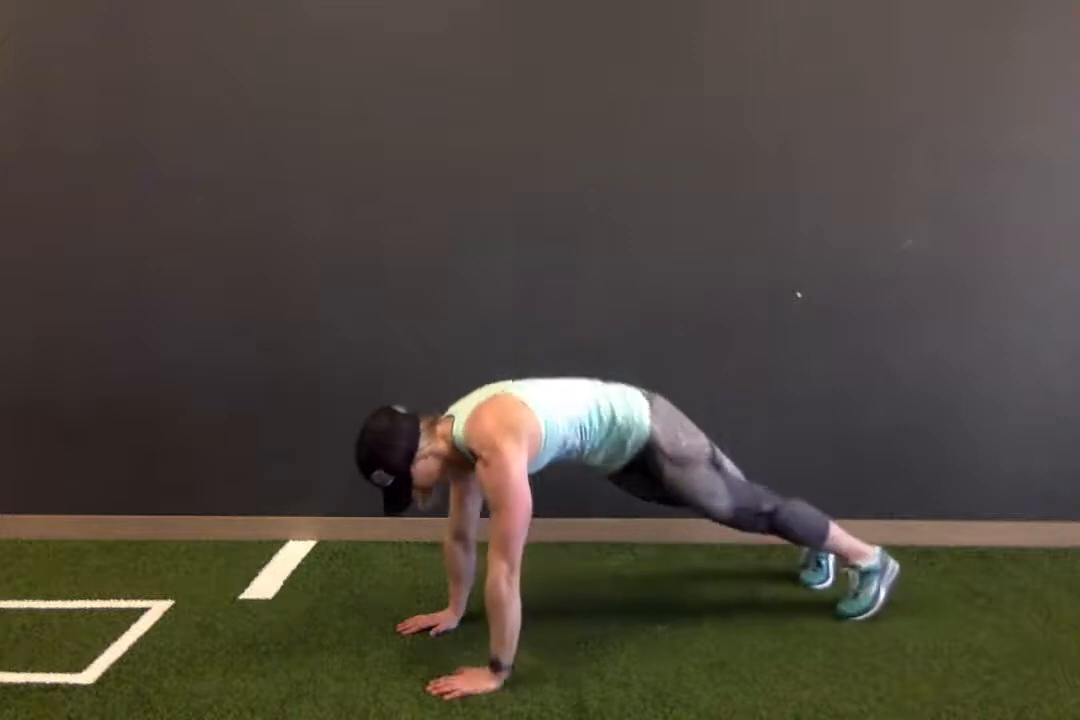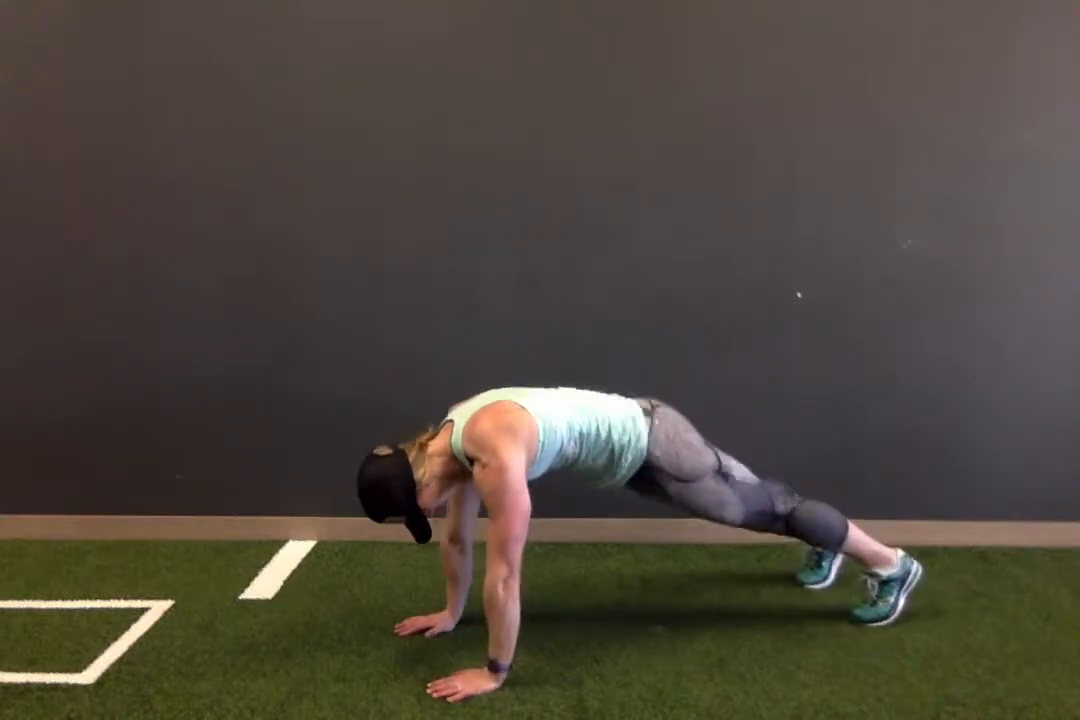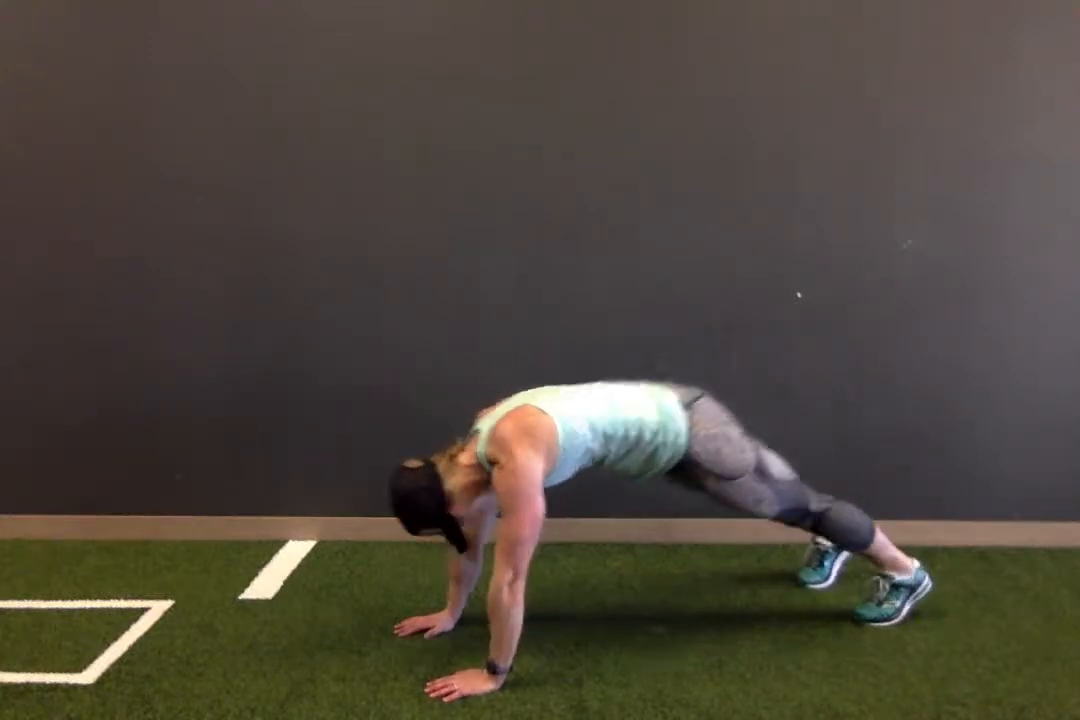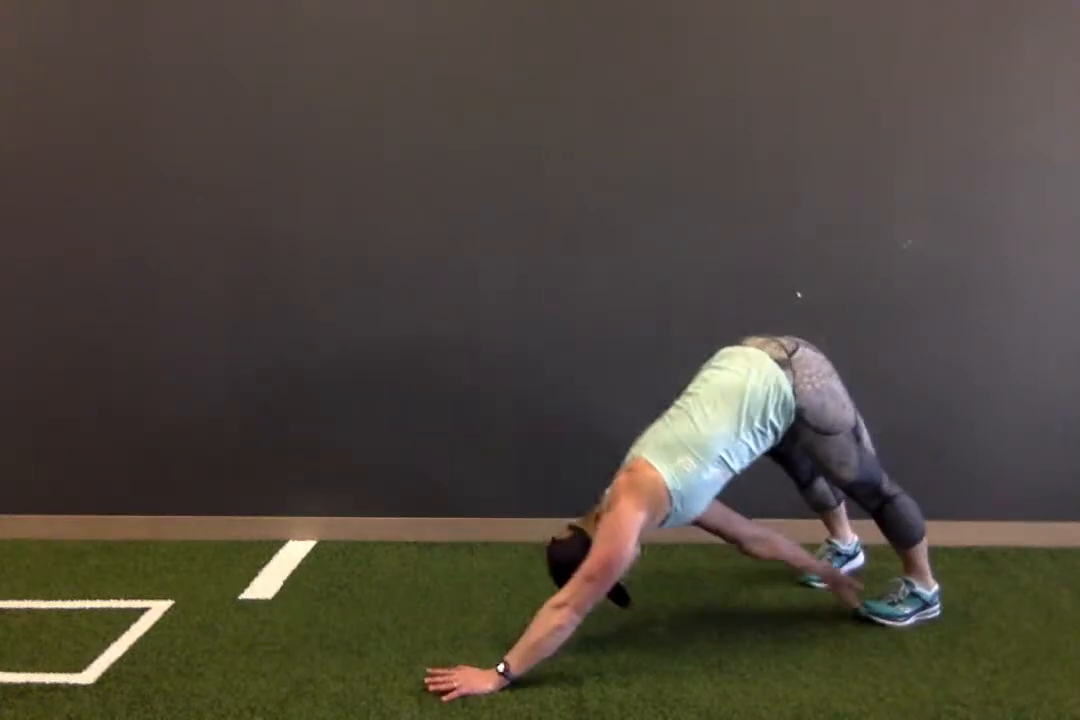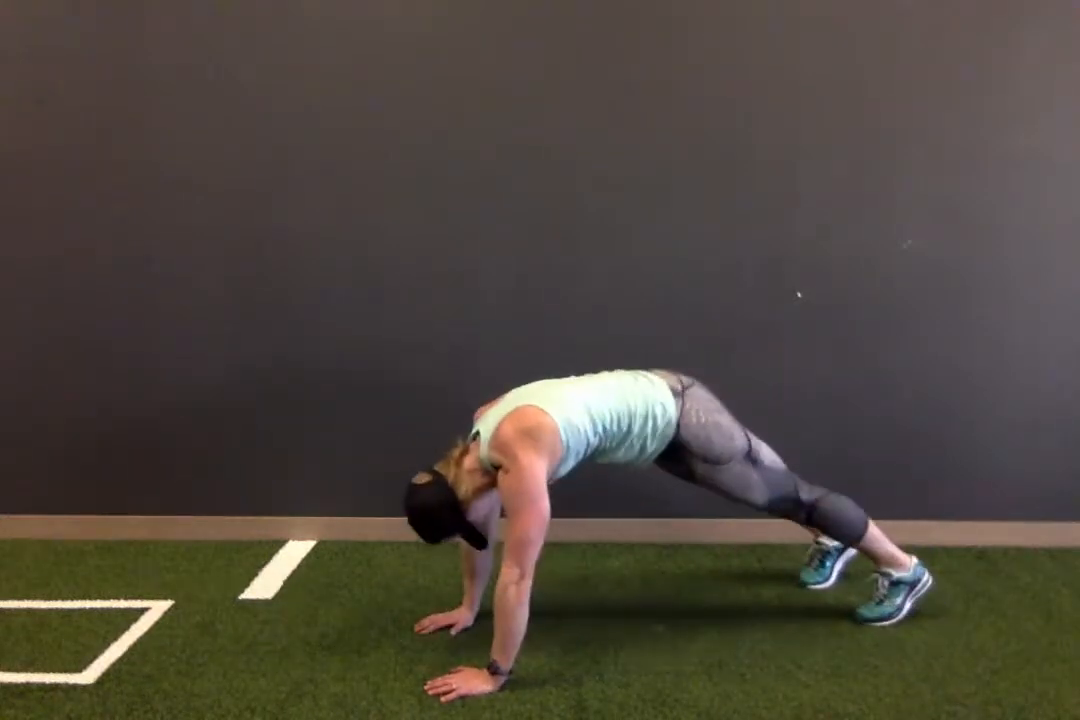
dt=0.7s
person 1, frame 1
left shoulder: (495, 446)
right shoulder: (453, 438)
left elbow: (505, 568)
right elbow: (460, 534)
left wrist: (495, 672)
right wrist: (453, 610)
left hip: (646, 428)
right hip: (617, 448)
left knee: (746, 505)
right knee: (713, 498)
left ankle: (869, 561)
right ankle: (813, 545)
person 1, frame 2
left shoulder: (491, 452)
right shoulder: (452, 440)
left elbow: (504, 573)
right elbow: (457, 537)
left wrist: (494, 672)
right wrist: (450, 612)
left hip: (646, 442)
right hip: (626, 453)
left knee: (760, 505)
right knee: (743, 495)
left ankle: (891, 566)
right ankle: (824, 545)
person 1, frame 3
left shoulder: (514, 458)
right shoulder: (480, 443)
left elbow: (510, 577)
right elbow: (473, 536)
left wrist: (494, 673)
right wrist: (451, 611)
left hip: (683, 430)
right hip: (662, 415)
left knee: (794, 501)
right knee: (777, 494)
left ankle: (904, 572)
right ankle: (827, 546)
person 1, frame 4
left shoulder: (625, 510)
right shoulder: (643, 493)
left elbow: (568, 607)
right elbow: (744, 533)
right wrist: (819, 569)
left hip: (793, 382)
right hip: (757, 365)
left knee: (867, 486)
right knee: (801, 465)
left ankle: (923, 588)
right ankle: (843, 548)
person 1, frame 5
left shoulder: (519, 456)
right shoulder: (483, 428)
left elbow: (517, 575)
right elbow: (477, 530)
left wrist: (494, 674)
right wrist: (468, 608)
left hip: (674, 413)
right hip: (654, 403)
left knee: (784, 493)
right knee: (767, 485)
left ankle: (902, 569)
right ankle: (832, 544)
